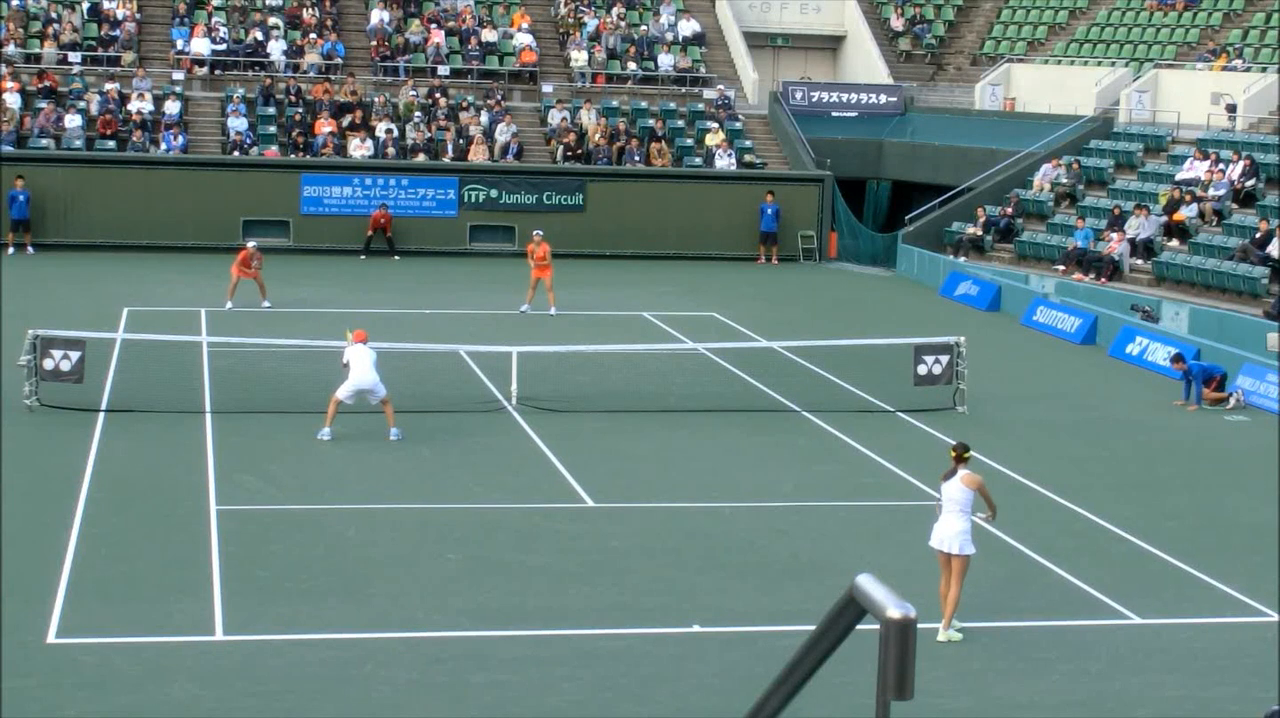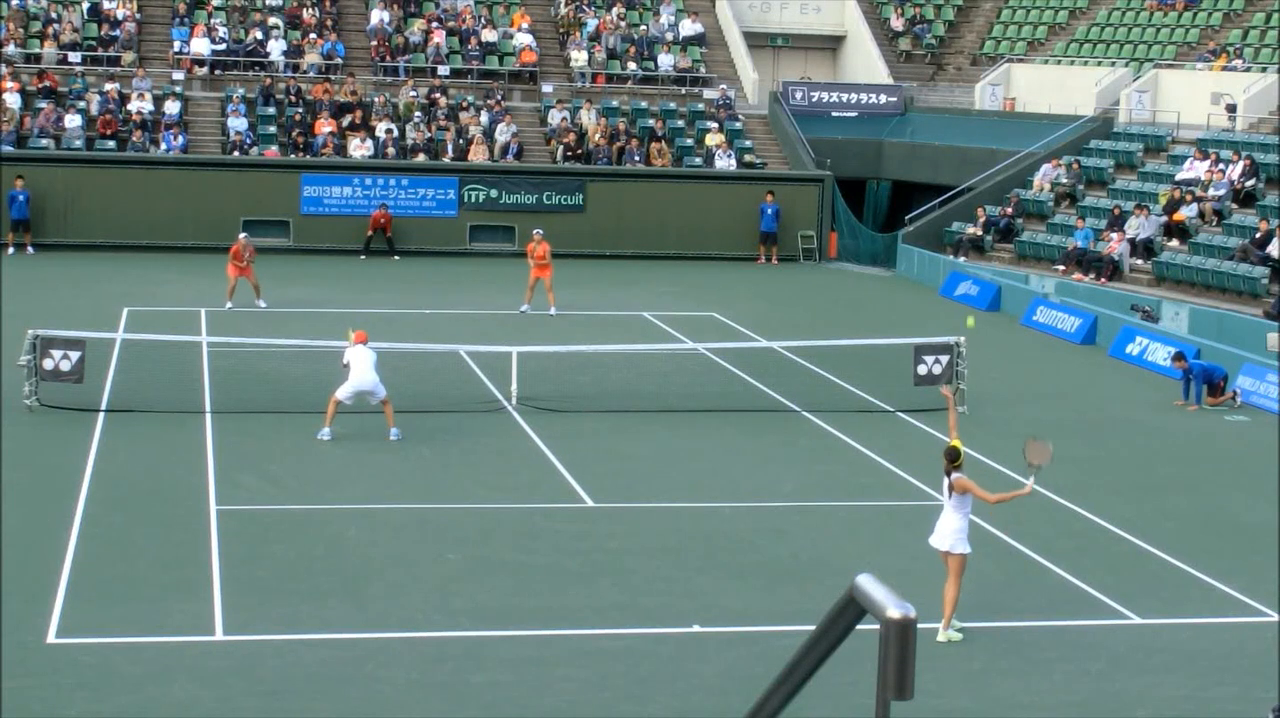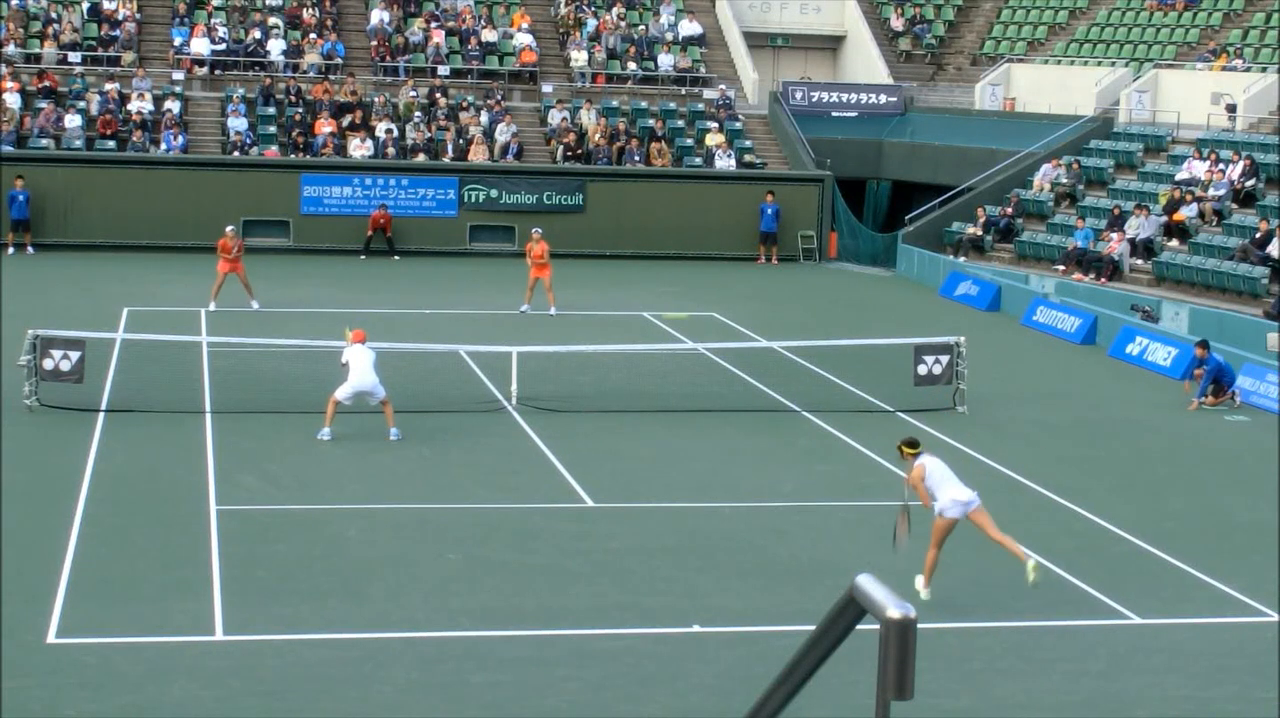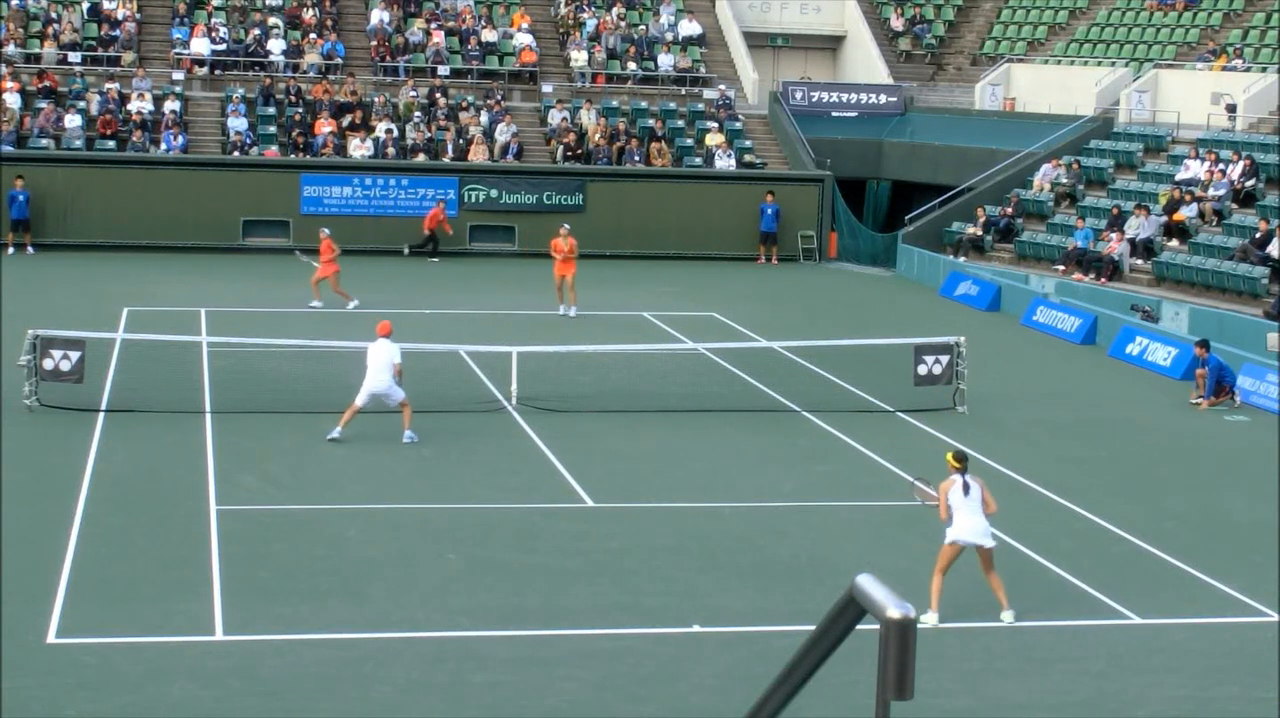
dt=1s
person 1, frame 1
left shoulder: (946, 477)
right shoulder: (974, 479)
right elbow: (989, 502)
right wrist: (992, 513)
left hip: (941, 530)
right hip: (959, 534)
left knee: (945, 579)
right knee: (956, 584)
left ankle: (947, 620)
right ankle: (945, 630)
person 1, frame 2
left shoulder: (949, 471)
right shoulder: (961, 482)
left elbow: (953, 431)
right elbow: (992, 499)
left wrist: (951, 403)
right wrist: (1022, 491)
left hip: (943, 530)
right hip: (955, 534)
left knee: (951, 578)
right knee: (955, 582)
left ankle: (949, 620)
right ankle: (945, 630)
person 1, frame 3
left shoulder: (916, 472)
right shoulder: (930, 458)
left elbow: (927, 502)
left hip: (950, 504)
right hip: (967, 498)
left knee: (934, 547)
right knee: (996, 535)
left ankle: (925, 587)
right ankle: (1027, 561)
person 1, frame 4
left shoulder: (945, 485)
right shoulder: (978, 482)
left elbow: (944, 517)
right elbow: (992, 509)
left hip: (959, 531)
right hip: (981, 530)
left knee: (938, 572)
right knee: (990, 572)
left ankle: (933, 613)
right ankle: (1006, 611)
